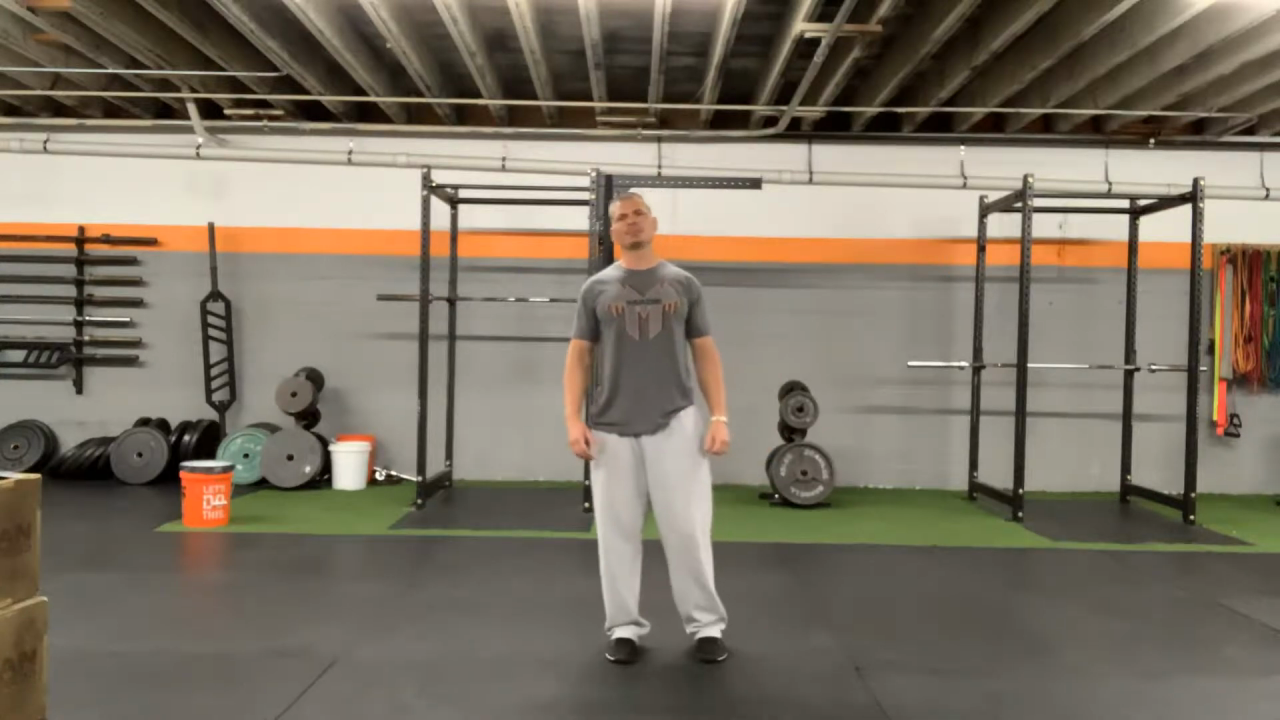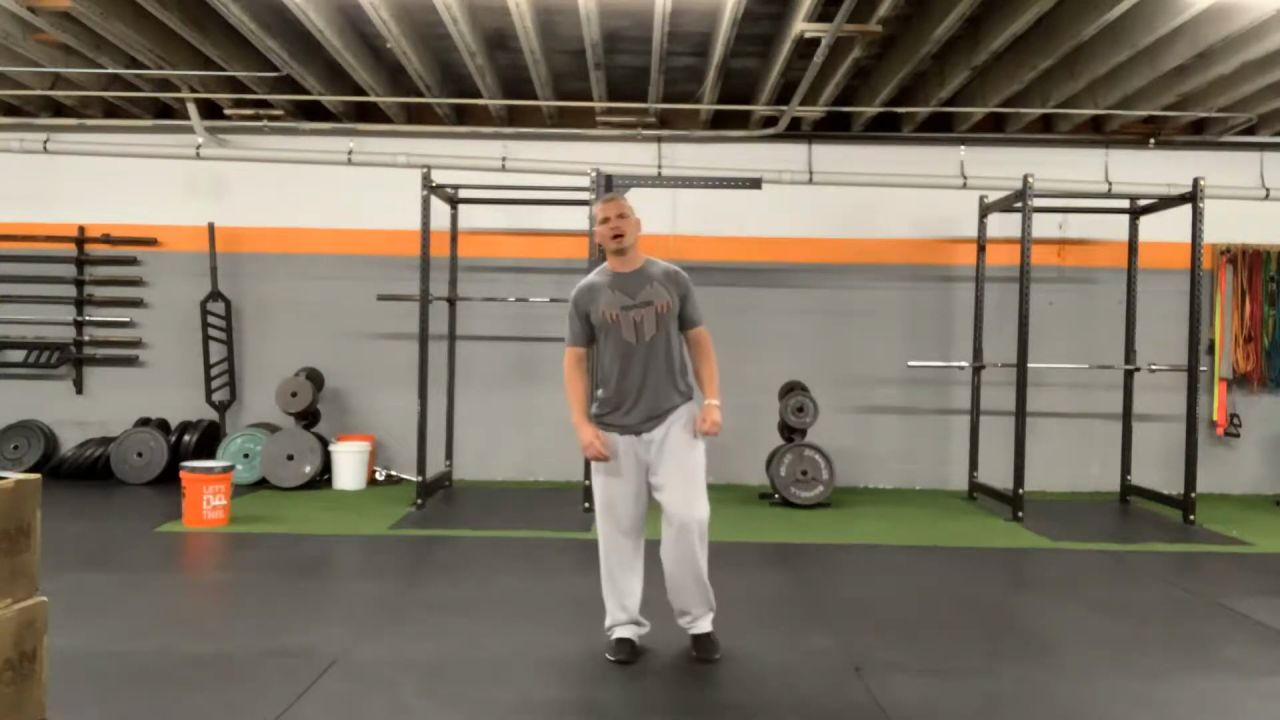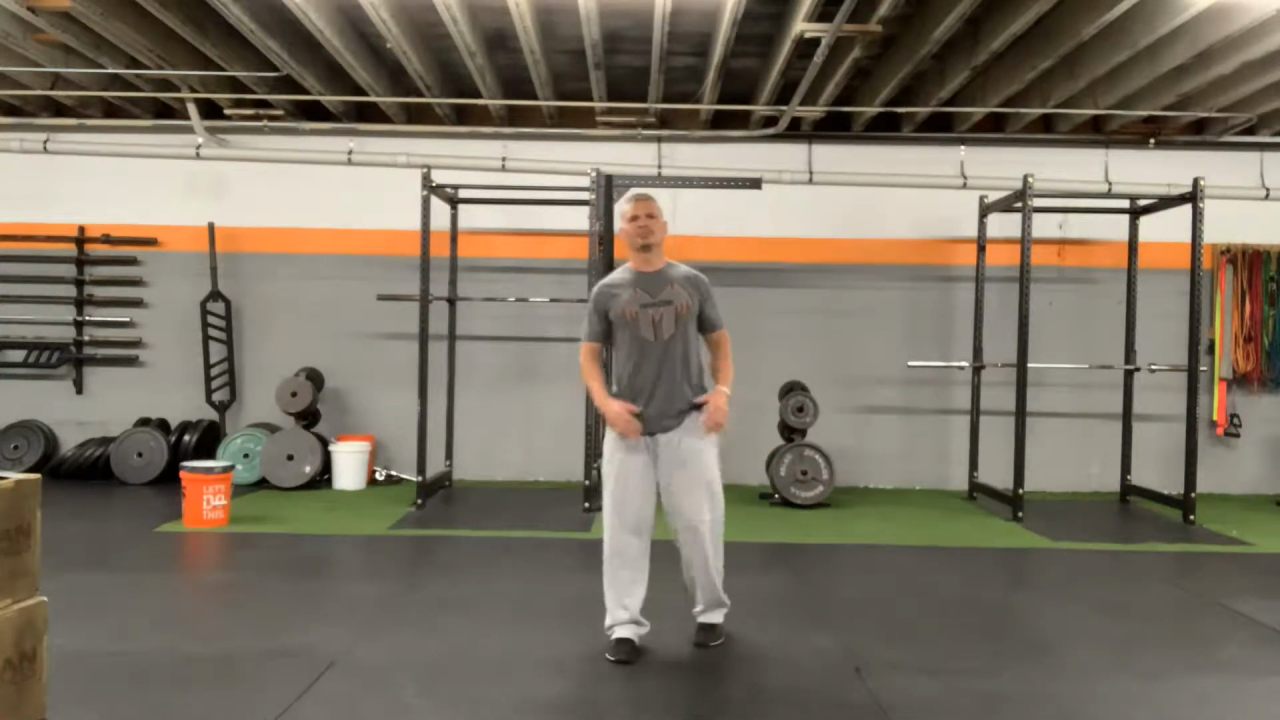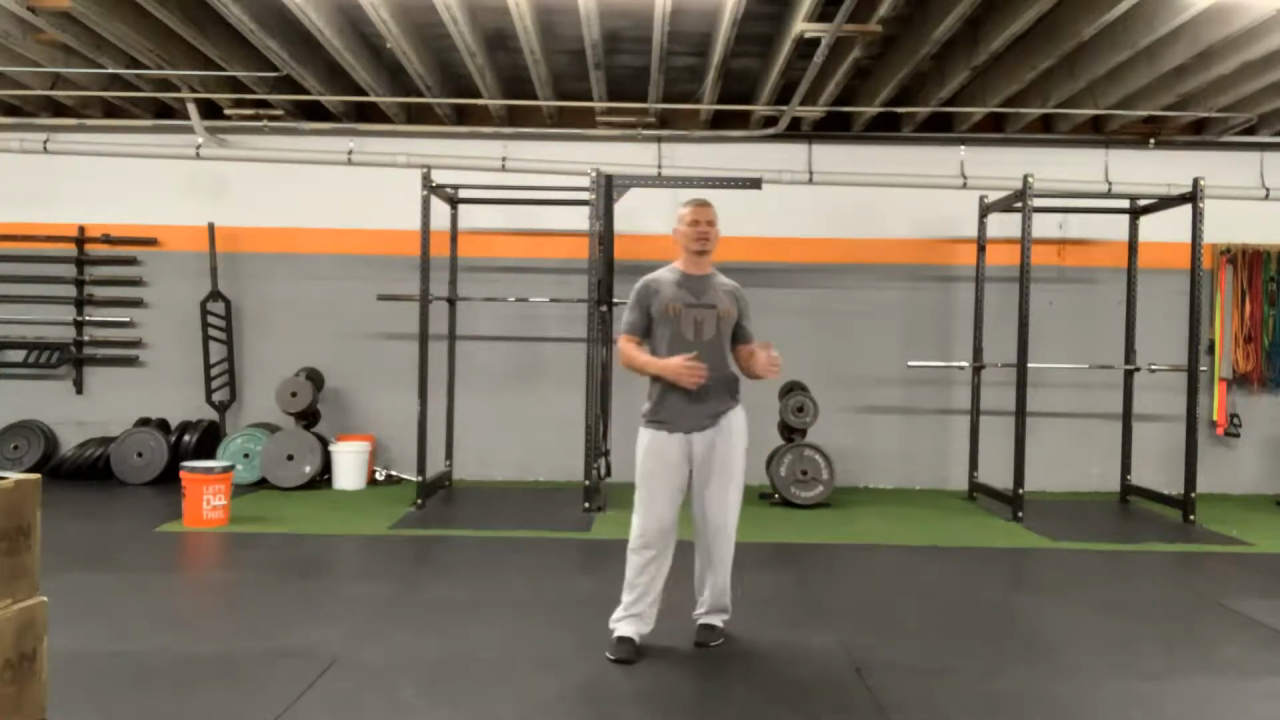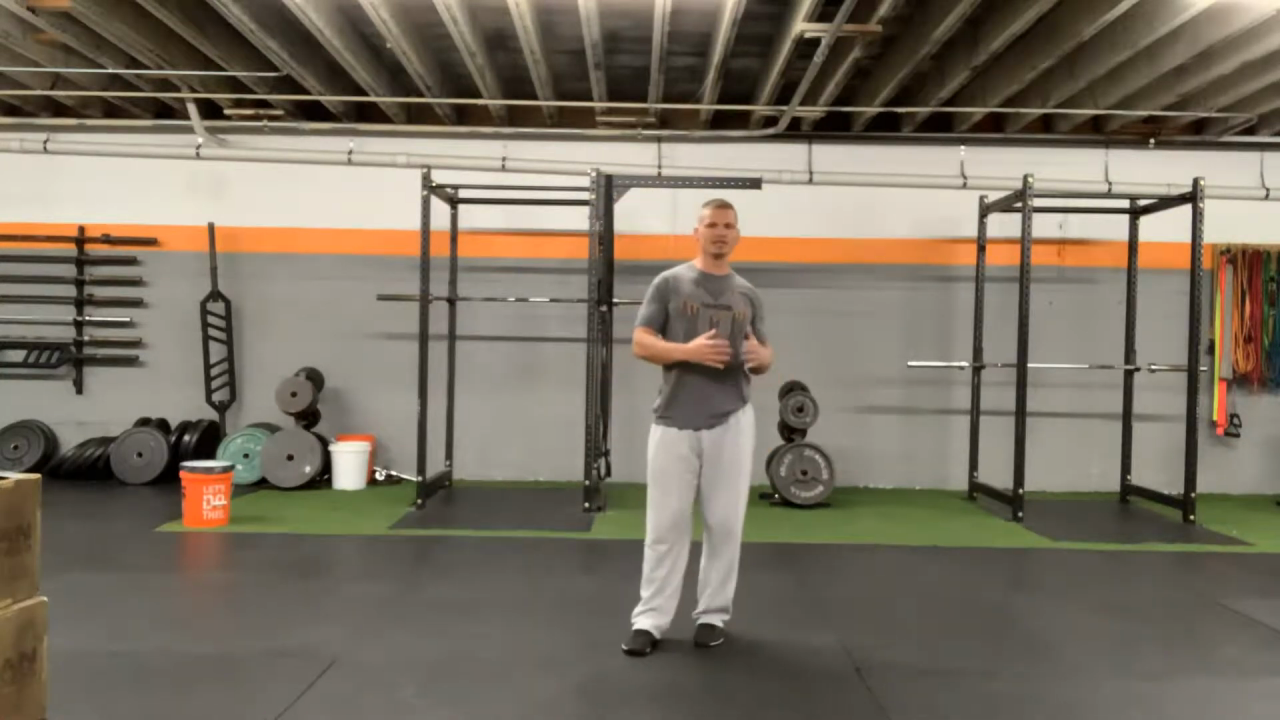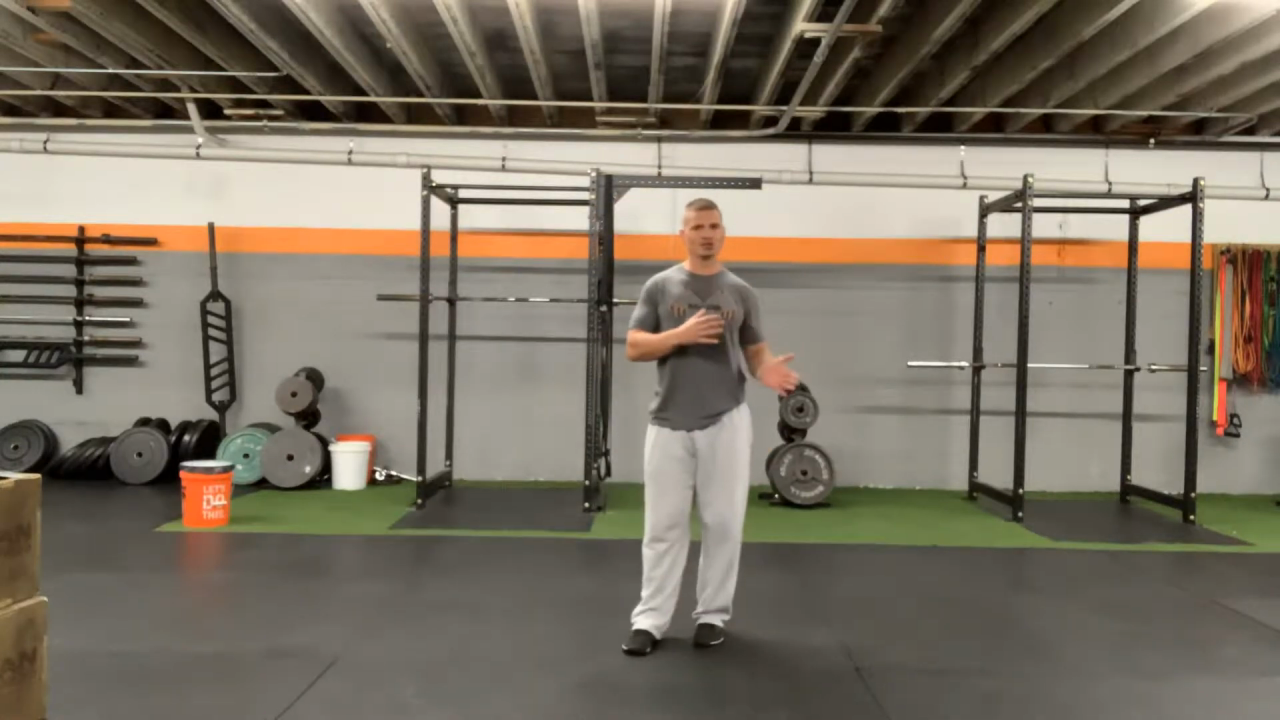
dt=0.4s
person 1, frame 1
left shoulder: (684, 284)
right shoulder: (596, 288)
left elbow: (705, 353)
right elbow: (579, 356)
left wrist: (719, 417)
right wrist: (573, 418)
left hip: (676, 423)
right hip: (612, 429)
left knee: (687, 529)
right knee: (617, 532)
left ankle: (706, 624)
right ankle: (624, 626)
person 1, frame 2
left shoulder: (673, 279)
right shoulder: (586, 293)
left elbow: (699, 342)
right elbow: (575, 361)
left wrist: (711, 400)
right wrist: (581, 424)
left hip: (675, 417)
right hip: (615, 428)
left knee: (687, 517)
right knee: (619, 530)
left ankle: (698, 619)
right ankle: (624, 625)
person 1, frame 3
left shoulder: (693, 283)
right shoulder: (607, 290)
left elbow: (719, 342)
right elbow: (589, 354)
left wrist: (722, 390)
right wrist: (605, 401)
left hip: (689, 423)
right hip: (630, 427)
left knee: (699, 525)
right knee: (624, 529)
left ankle: (711, 612)
right ankle: (624, 625)
person 1, frame 4
left shoulder: (732, 293)
right shoulder: (651, 287)
left elbow: (746, 356)
right elbow: (625, 349)
left wrist: (763, 364)
right wrist: (663, 367)
left hip: (722, 423)
right hip: (663, 425)
left knee: (717, 526)
right knee: (652, 527)
left ankle: (712, 613)
right ankle: (629, 623)
person 1, frame 5
left shoulder: (747, 294)
right shoulder: (669, 283)
left elbow: (762, 354)
right elbow: (641, 343)
left wrist: (761, 357)
right wrist: (688, 351)
left hip: (731, 421)
right hip: (674, 422)
left knee: (725, 524)
right knee: (666, 525)
left ankle: (713, 613)
right ankle: (650, 619)
person 1, frame 6
left shoulder: (741, 292)
right shoulder: (659, 286)
left elbow: (755, 352)
right elbow: (634, 346)
left wrist: (768, 370)
right wrist: (681, 334)
left hip: (726, 421)
right hip: (670, 423)
left knee: (722, 523)
right knee: (664, 525)
left ankle: (712, 614)
right ankle: (650, 619)
